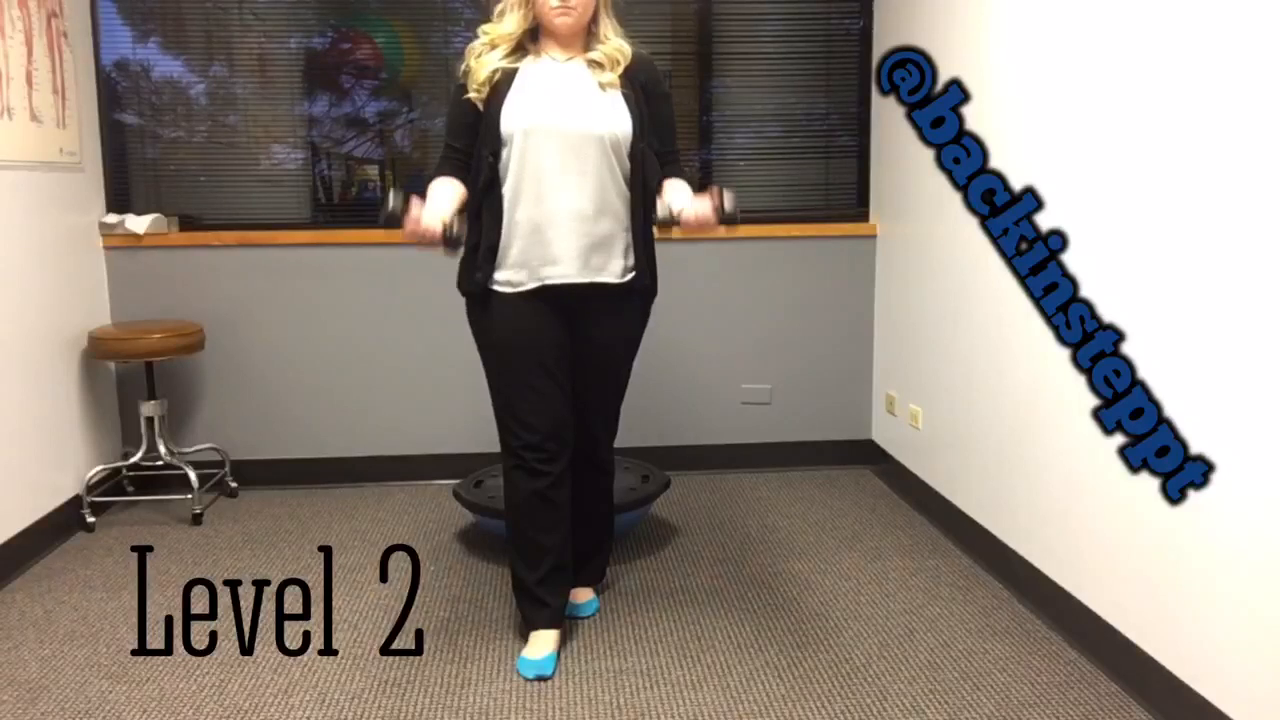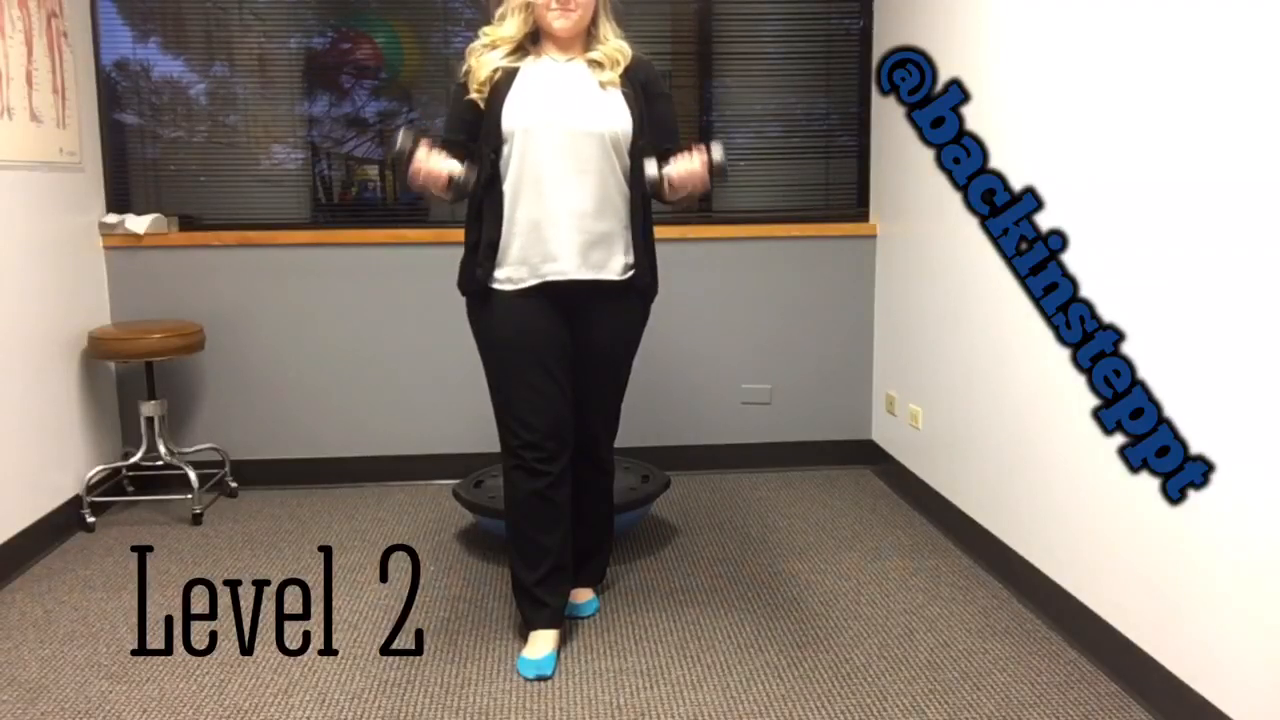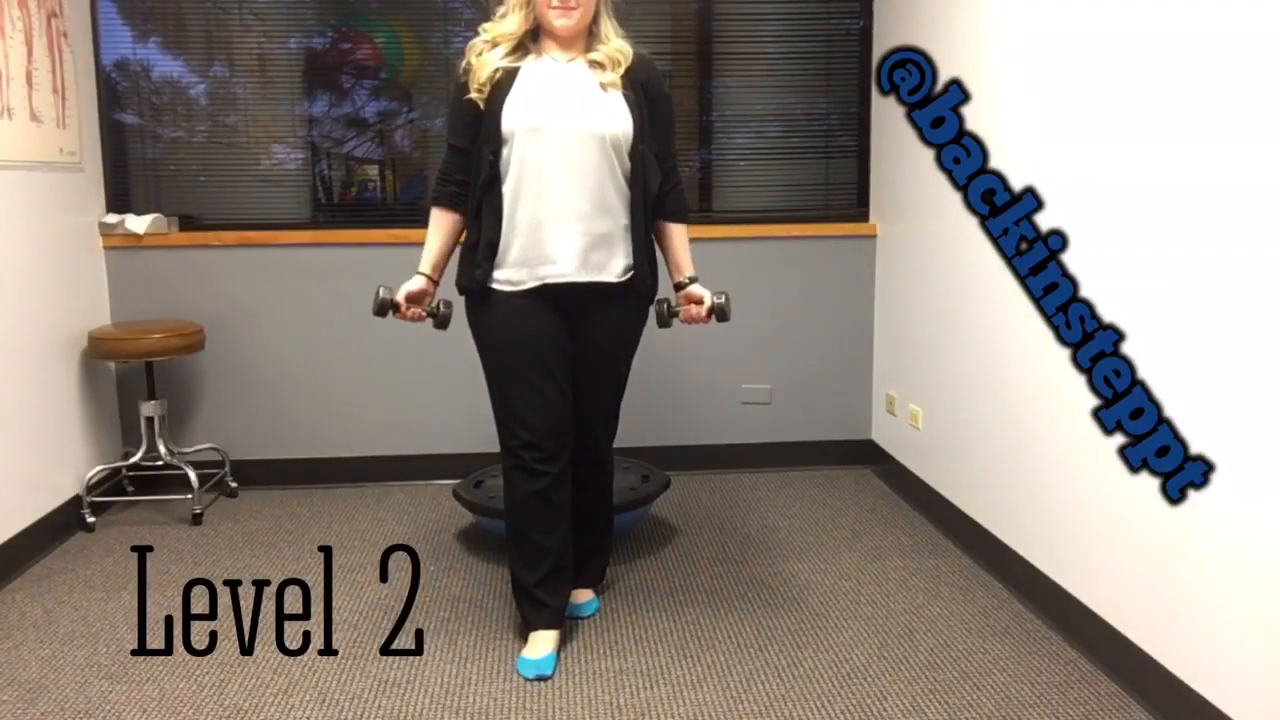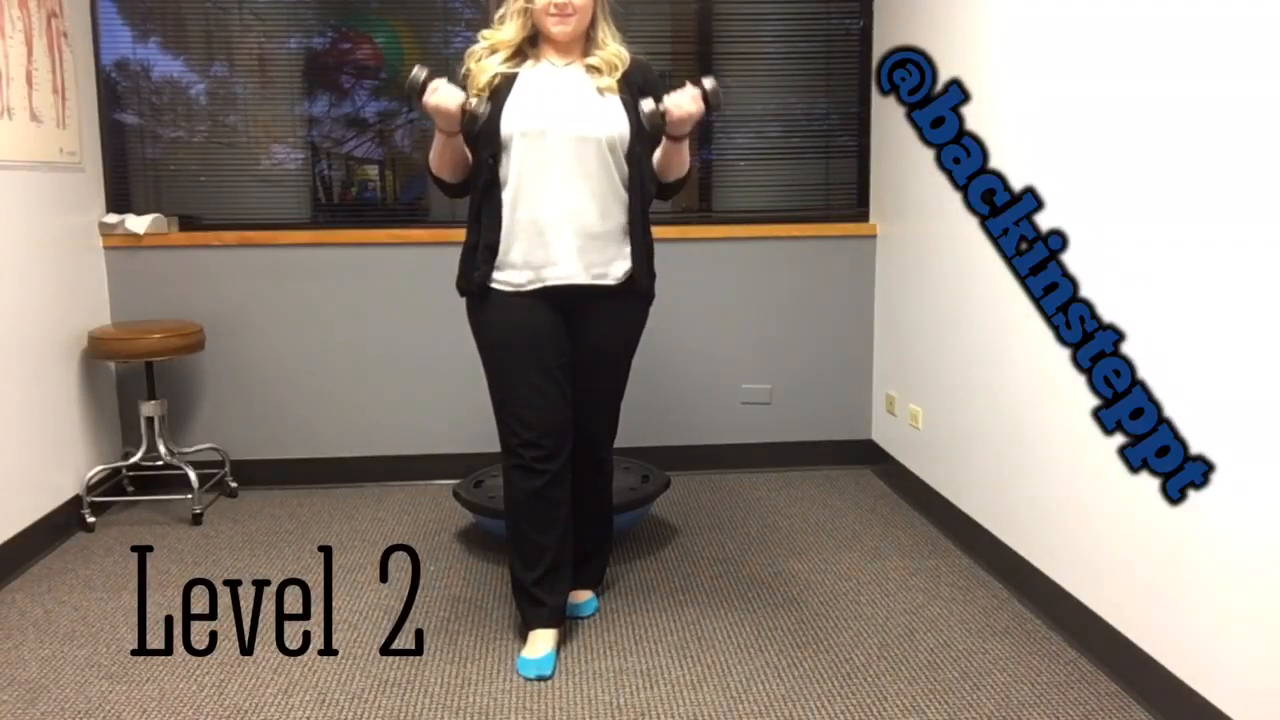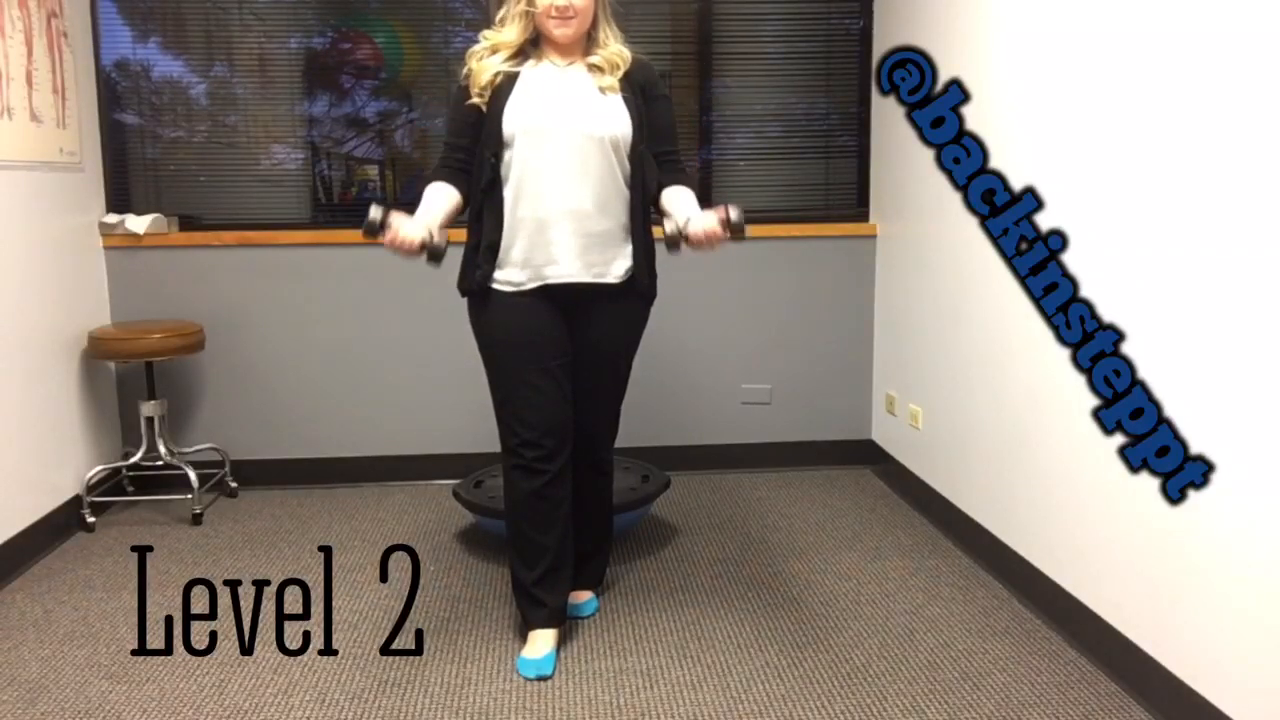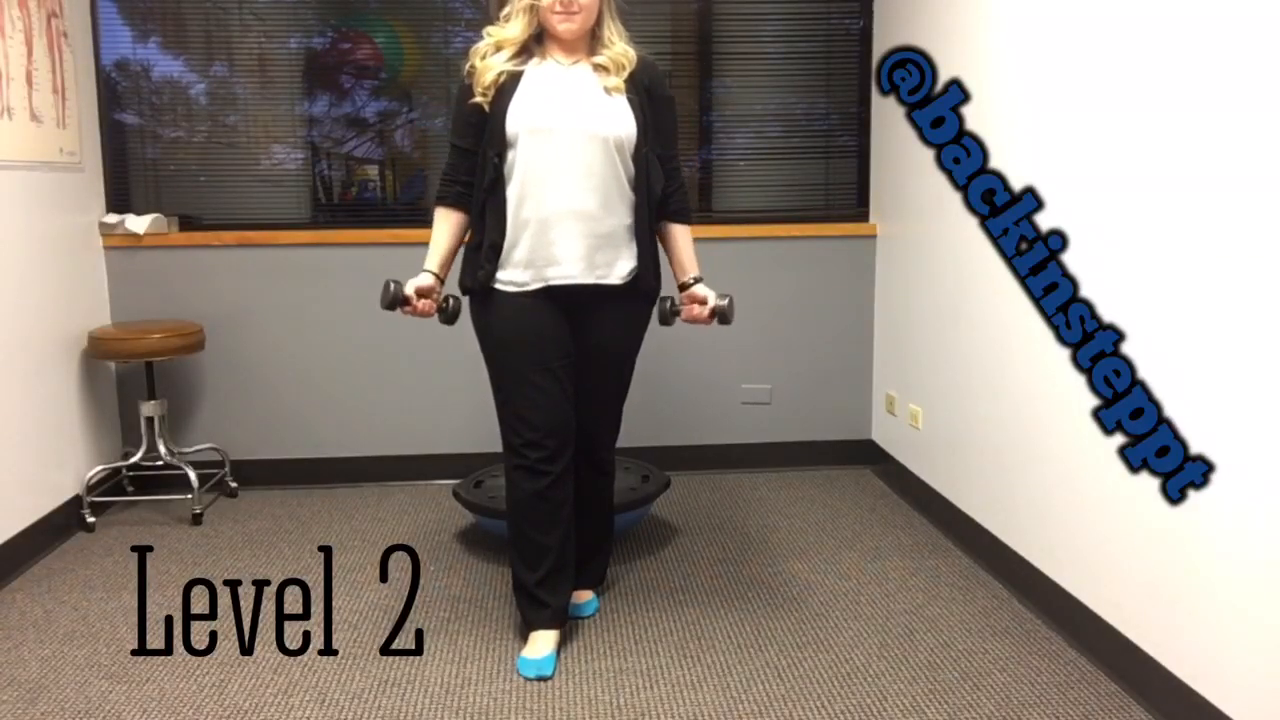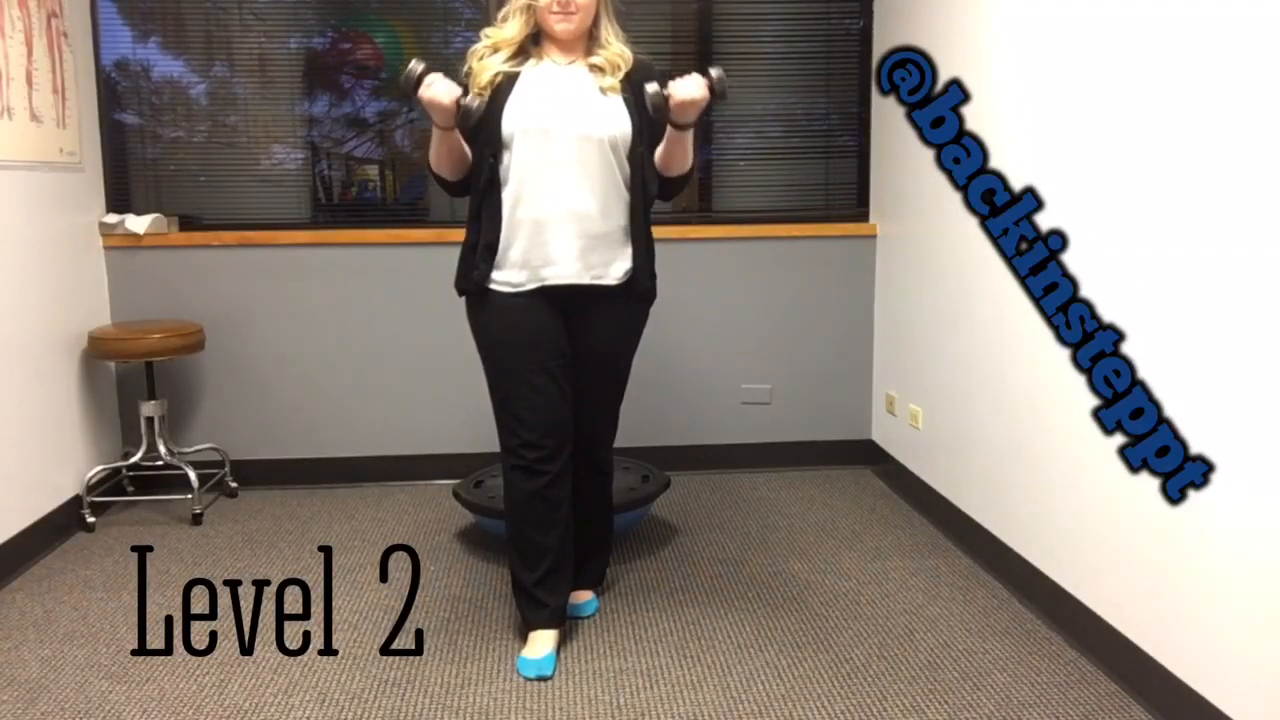
dt=0.7s
person 1, frame 1
left shoulder: (635, 72)
right shoulder: (489, 70)
left elbow: (663, 172)
right elbow: (458, 168)
left wrist: (686, 203)
right wrist: (436, 210)
left hip: (611, 289)
right hip: (514, 291)
left knee: (594, 440)
right knee: (534, 447)
left ankle: (585, 574)
right ankle: (542, 615)
person 1, frame 2
left shoulder: (634, 74)
right shoulder: (489, 70)
left elbow: (662, 166)
right elbow: (459, 162)
left wrist: (685, 175)
right wrist: (434, 172)
left hip: (611, 286)
right hip: (515, 288)
left knee: (594, 438)
right knee: (533, 445)
left ankle: (585, 575)
right ankle: (541, 614)
person 1, frame 3
left shoulder: (635, 73)
right shoulder: (489, 70)
left elbow: (664, 186)
right elbow: (456, 181)
left wrist: (685, 278)
right wrist: (427, 273)
left hip: (611, 289)
right hip: (514, 290)
left knee: (593, 440)
right knee: (533, 448)
left ankle: (584, 576)
right ankle: (543, 614)
person 1, frame 4
left shoulder: (631, 76)
right shoulder: (491, 71)
left elbow: (662, 182)
right elbow: (456, 180)
left wrist: (678, 133)
right wrist: (445, 128)
left hip: (609, 288)
right hip: (513, 289)
left knee: (592, 438)
right knee: (532, 446)
left ankle: (583, 577)
right ankle: (541, 615)
person 1, frame 5
left shoulder: (634, 77)
right shoulder: (490, 74)
left elbow: (664, 170)
right elbow: (456, 171)
left wrist: (693, 215)
right wrist: (422, 220)
left hip: (611, 288)
right hip: (515, 290)
left knee: (593, 439)
right knee: (533, 446)
left ankle: (584, 576)
right ankle: (542, 613)
person 1, frame 6
left shoulder: (639, 76)
right shoulder: (493, 71)
left elbow: (667, 187)
right elbow: (461, 181)
left wrist: (690, 279)
right wrist: (433, 271)
left hip: (613, 290)
right hip: (518, 290)
left knee: (595, 440)
right knee: (535, 446)
left ankle: (585, 578)
right ankle: (542, 615)
person 1, frame 7
left shoulder: (633, 75)
right shoulder: (492, 70)
left elbow: (665, 180)
right elbow: (458, 176)
left wrist: (683, 125)
right wrist: (441, 125)
left hip: (610, 289)
right hip: (514, 290)
left knee: (592, 439)
right knee: (532, 446)
left ankle: (583, 577)
right ankle: (542, 613)
